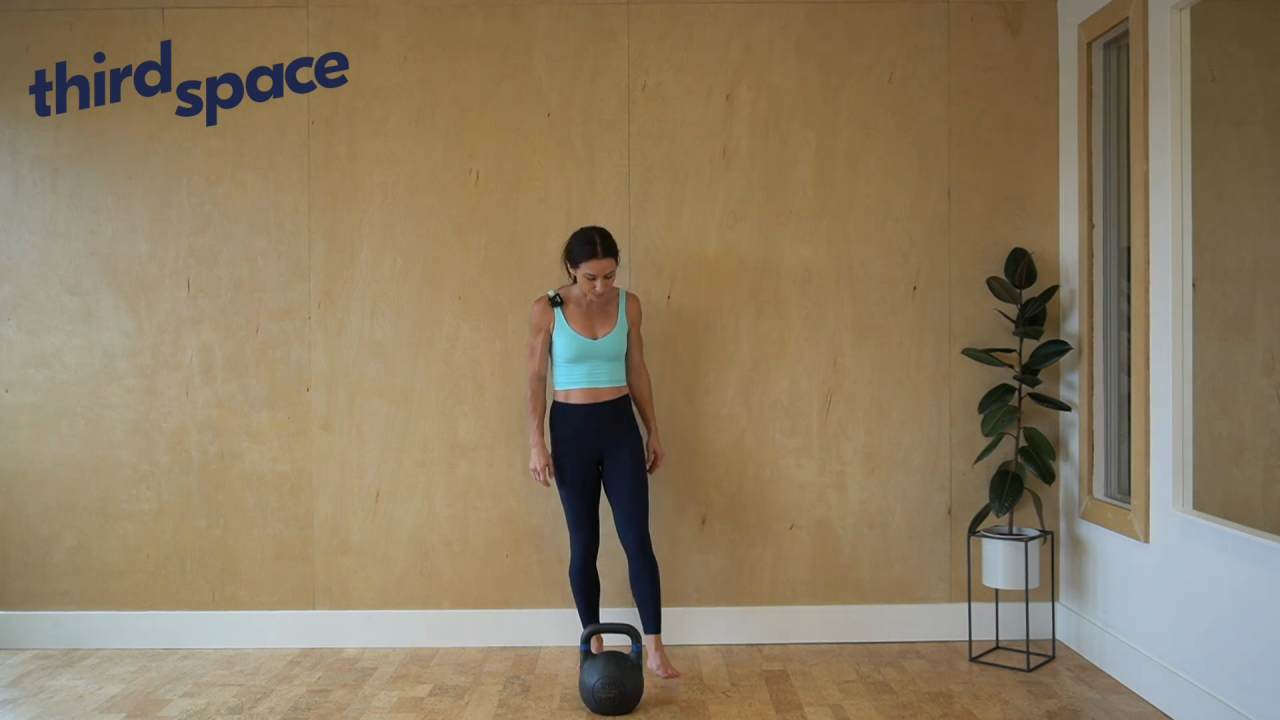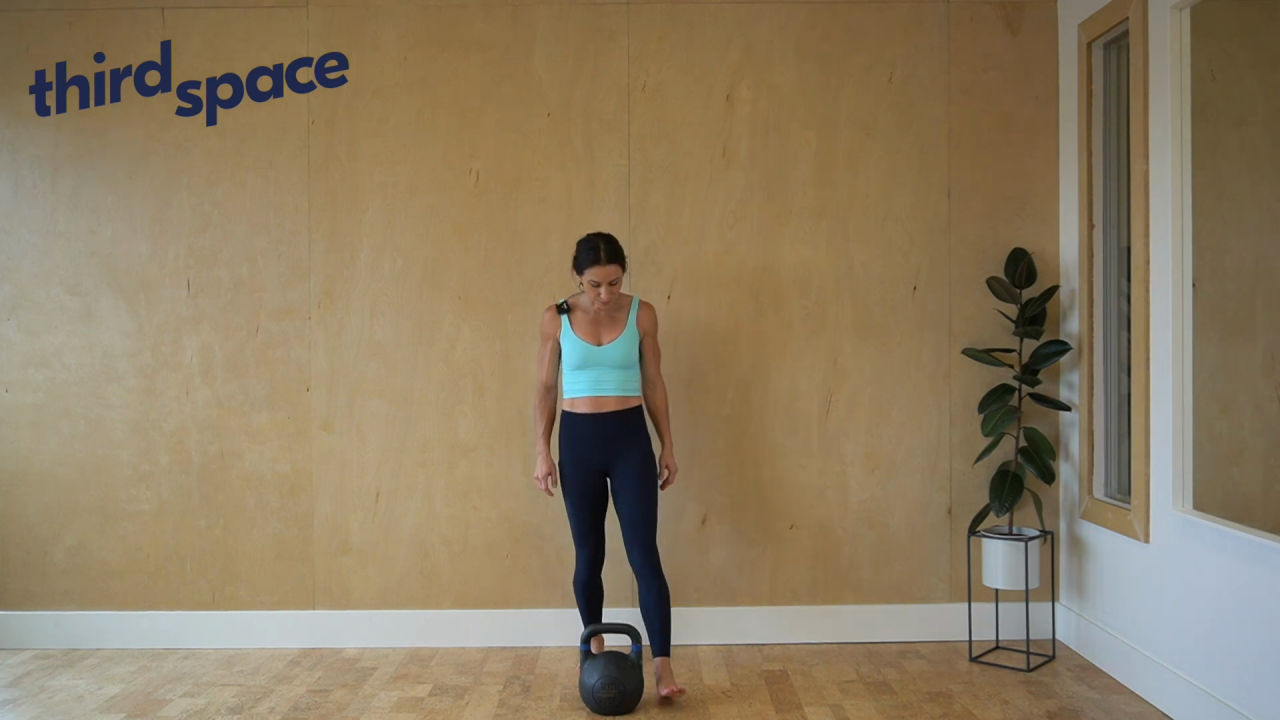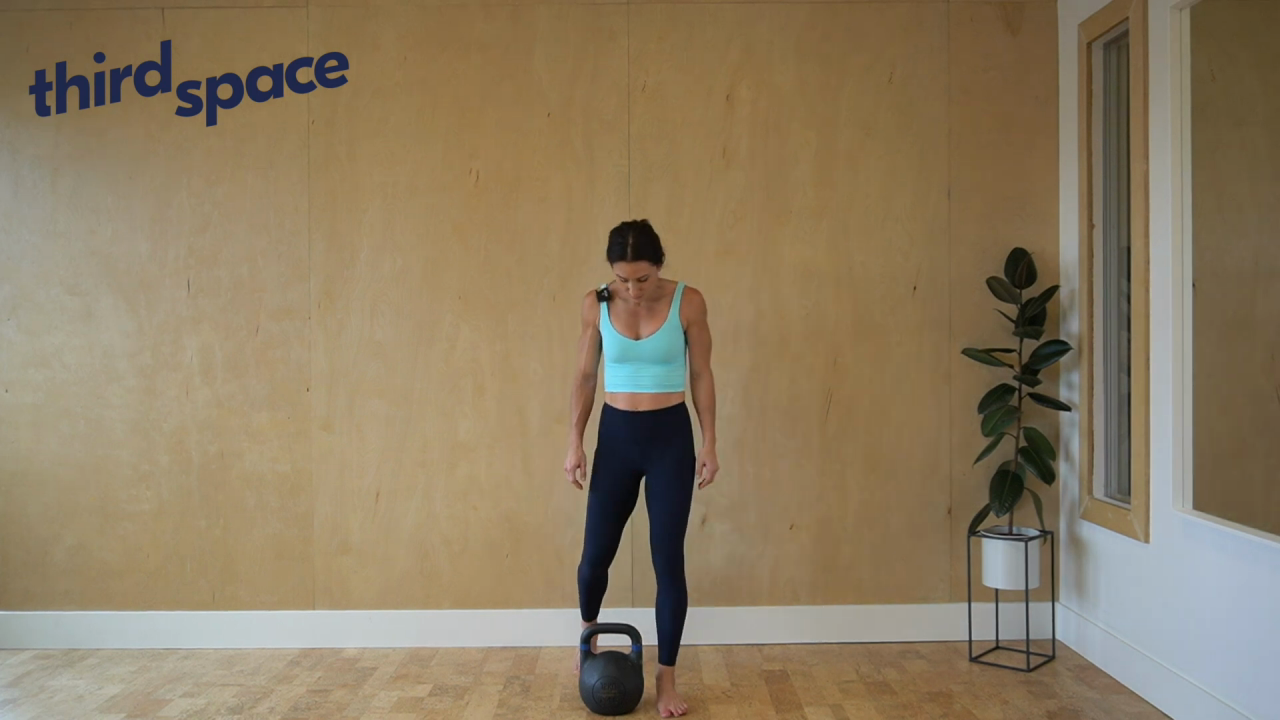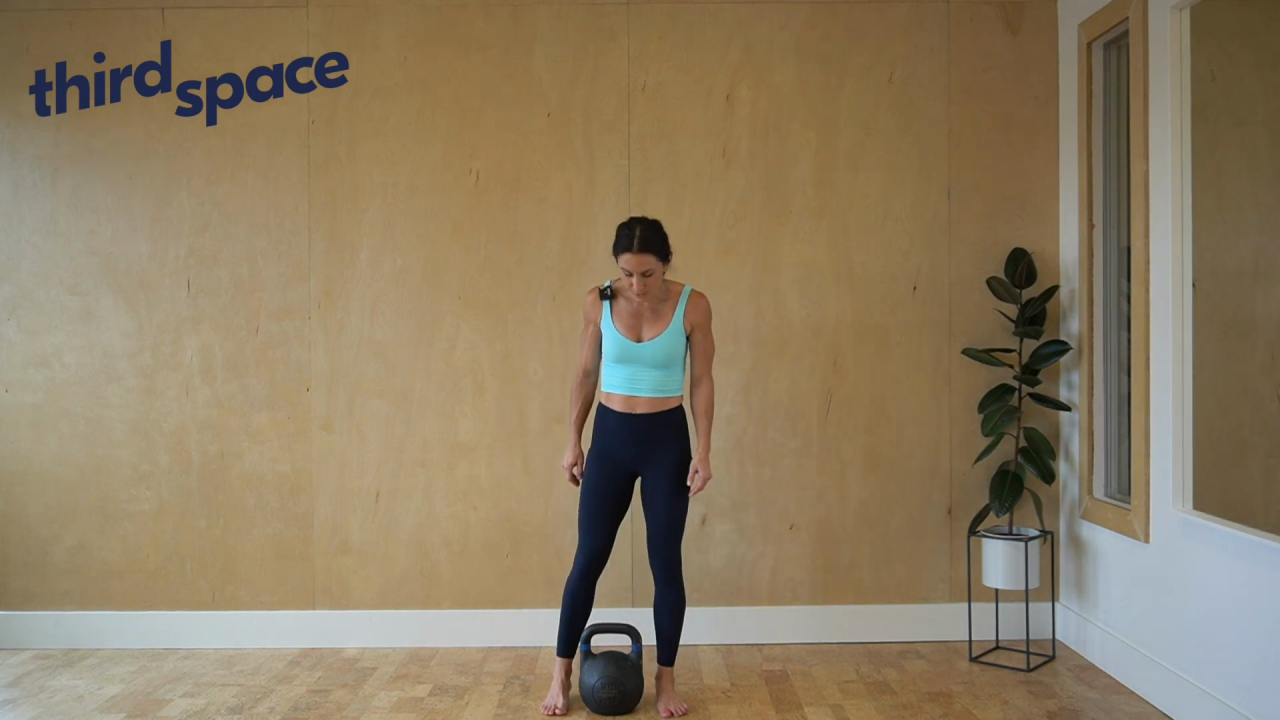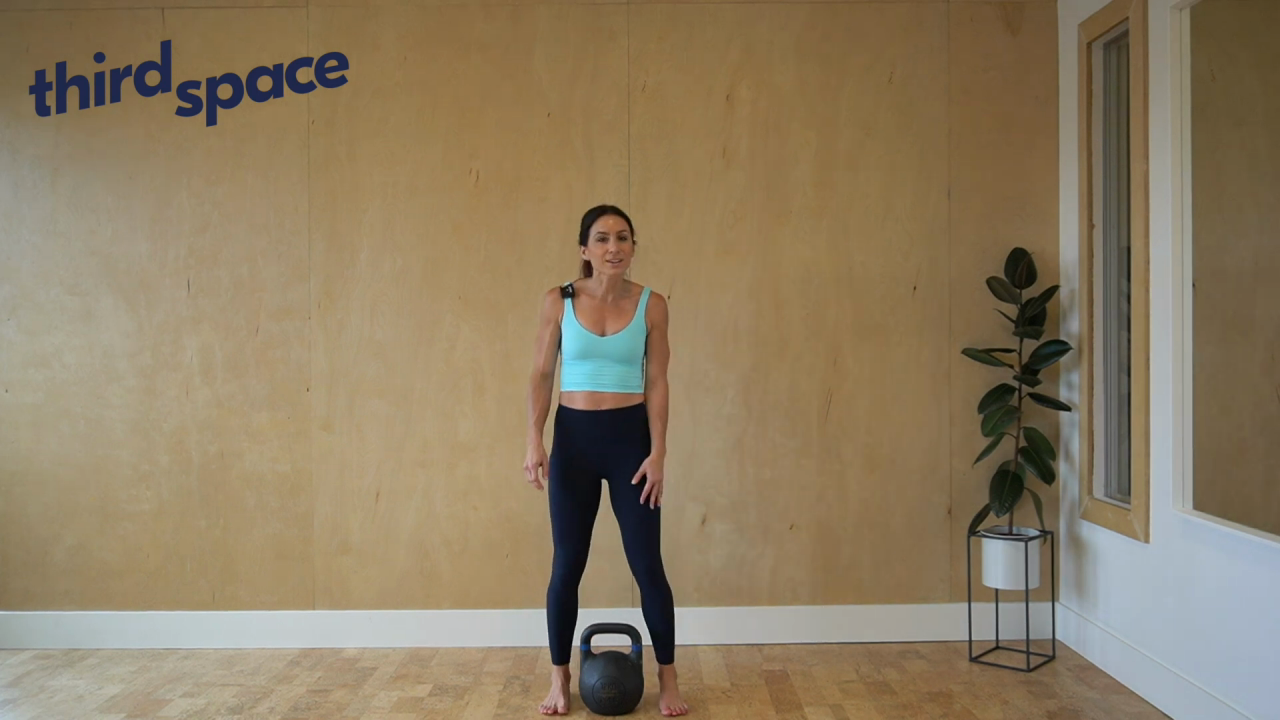
dt=0.5s
person 1, frame 1
left shoulder: (629, 305)
right shoulder: (546, 309)
left elbow: (636, 371)
right elbow: (536, 379)
left wrist: (653, 431)
right wrist: (537, 443)
left hip: (620, 426)
right hip: (571, 428)
left knee: (637, 539)
right knee: (583, 543)
left ankle: (654, 646)
right ankle: (594, 642)
person 1, frame 2
left shoulder: (642, 314)
right shoulder: (556, 317)
left elbow: (653, 384)
right elbow: (546, 387)
left wrist: (668, 445)
right wrist: (542, 450)
left hip: (630, 438)
right hip: (578, 440)
left knee: (644, 555)
right knee: (588, 554)
left ankle: (662, 667)
right ankle: (595, 645)
person 1, frame 3
left shoulder: (688, 302)
right shoulder: (596, 304)
left elbow: (701, 375)
right elbow: (585, 375)
left wrist: (709, 443)
right wrist: (574, 442)
left hip: (671, 437)
right hip: (616, 435)
left knee: (668, 560)
right knee: (596, 554)
left ankle: (666, 677)
right ankle: (588, 637)
person 1, frame 4
left shoulder: (692, 305)
right shoulder: (598, 301)
left elbow: (701, 382)
right elbow: (585, 374)
left wrist: (703, 451)
right wrist: (573, 441)
left hip: (667, 440)
right hip: (611, 437)
left knee: (666, 564)
right knee: (588, 559)
left ankle: (665, 679)
right ankle: (561, 674)
person 1, frame 5
left shoulder: (651, 305)
right shoulder: (558, 301)
left elbow: (656, 383)
right elbow: (541, 376)
left wrist: (657, 452)
right wrist: (534, 441)
left hip: (630, 437)
right hip: (573, 436)
left knee: (647, 563)
right knee: (567, 565)
left ankle: (667, 678)
right ankle: (560, 678)
